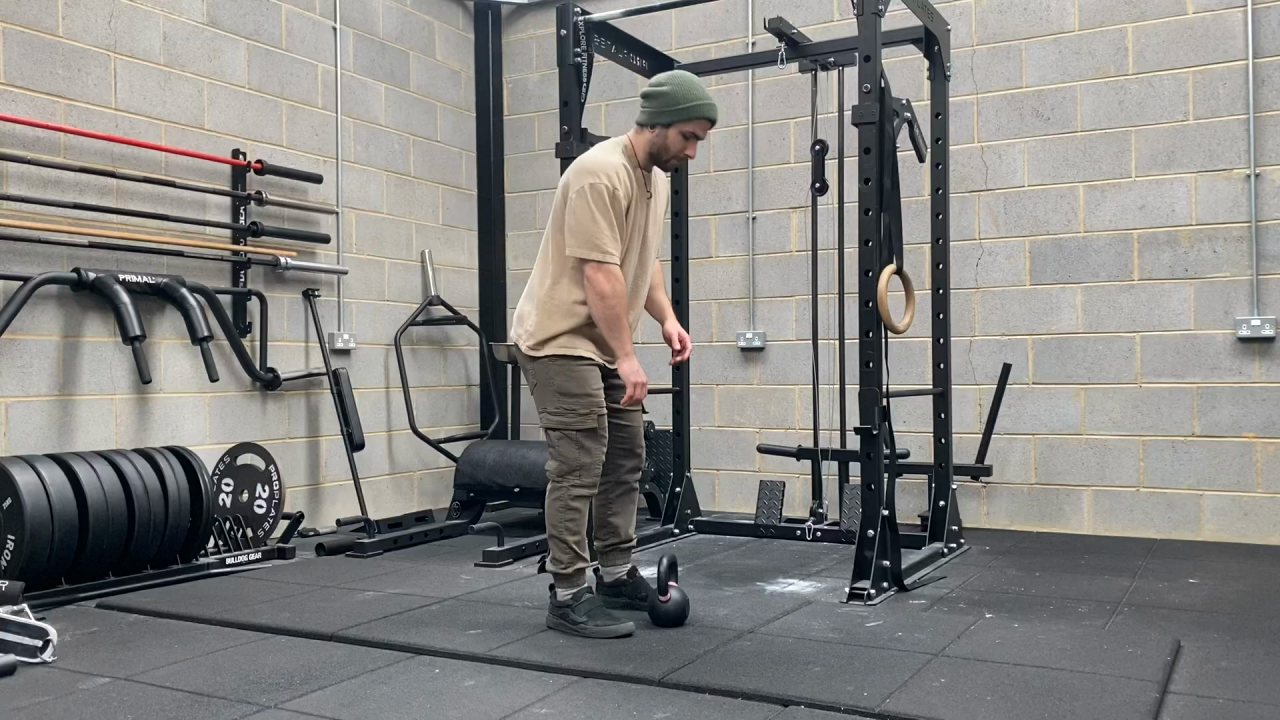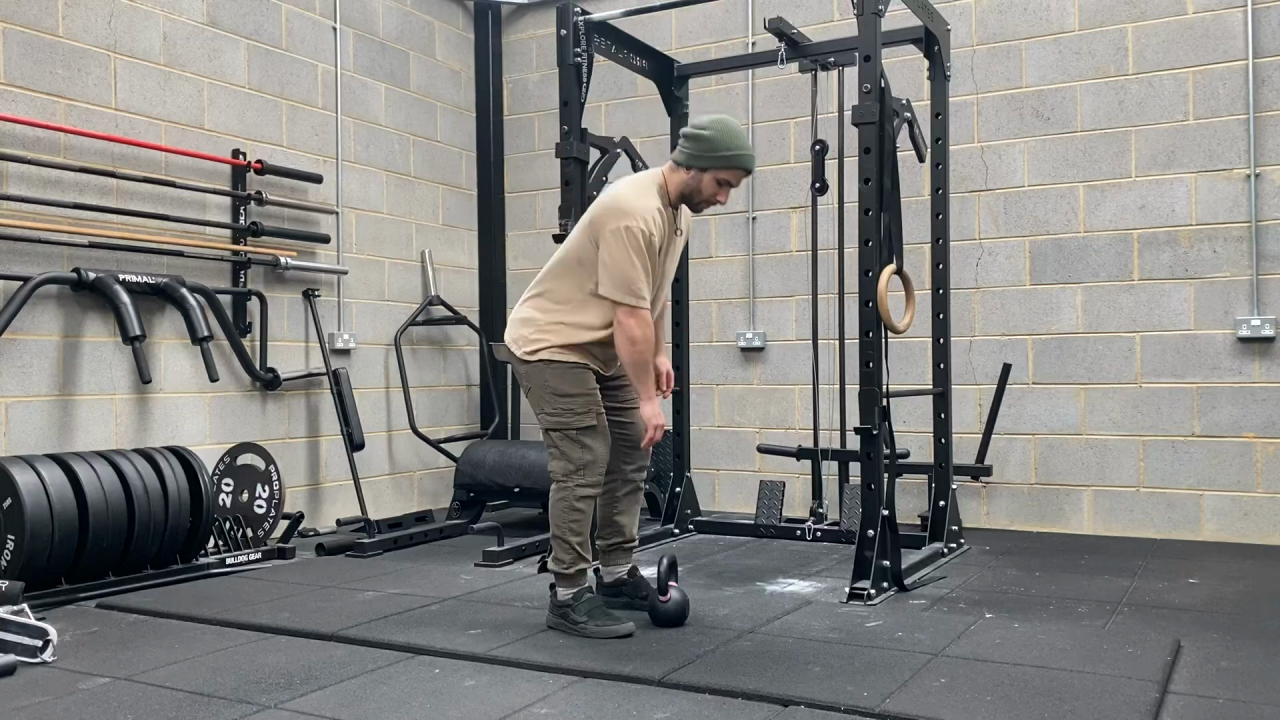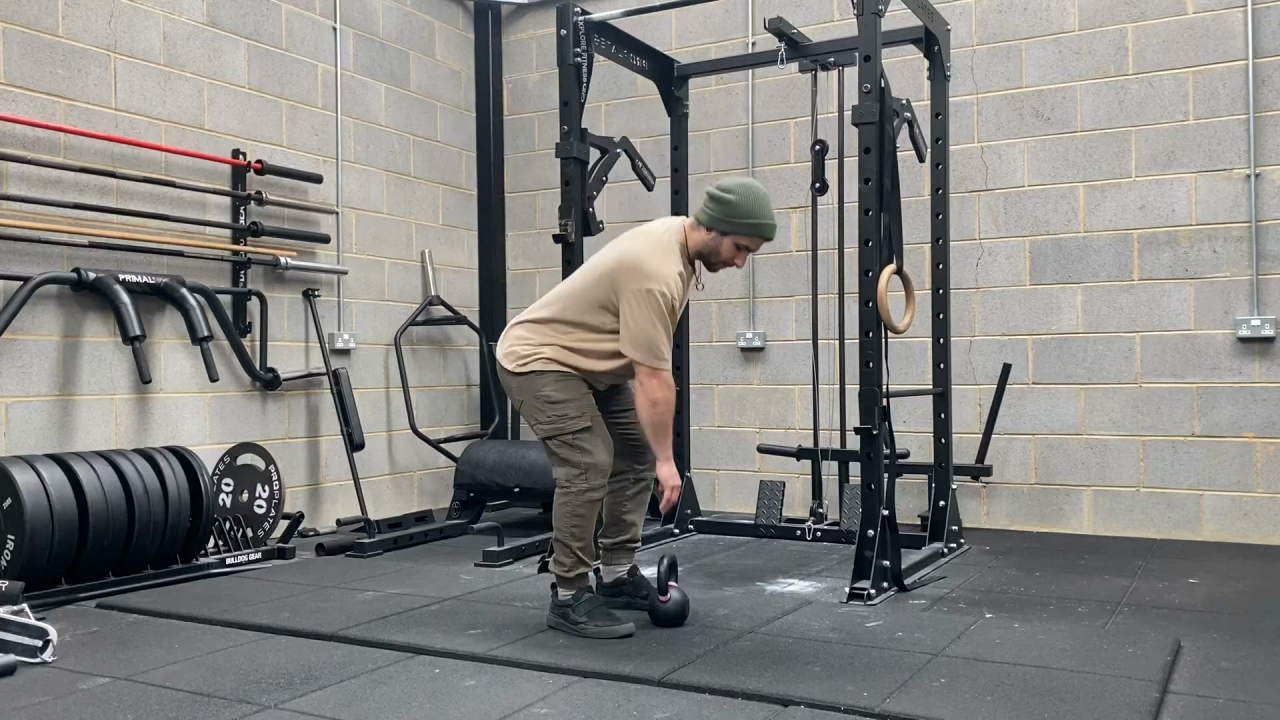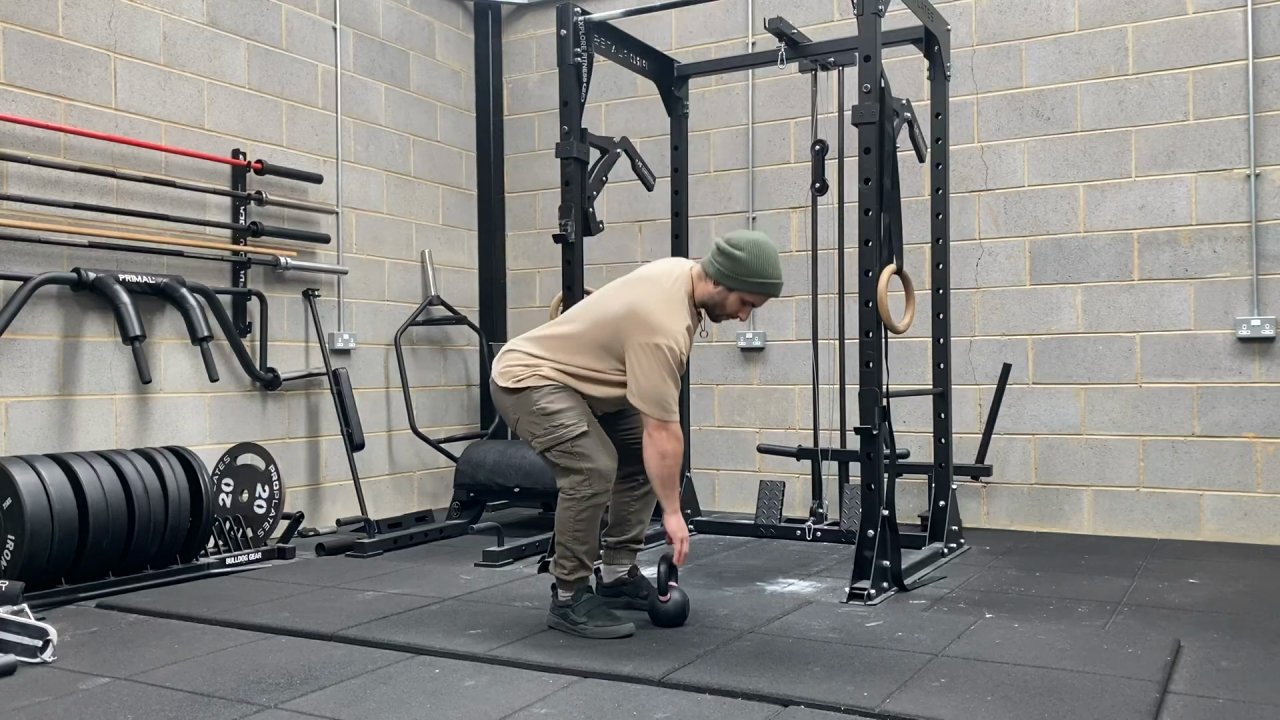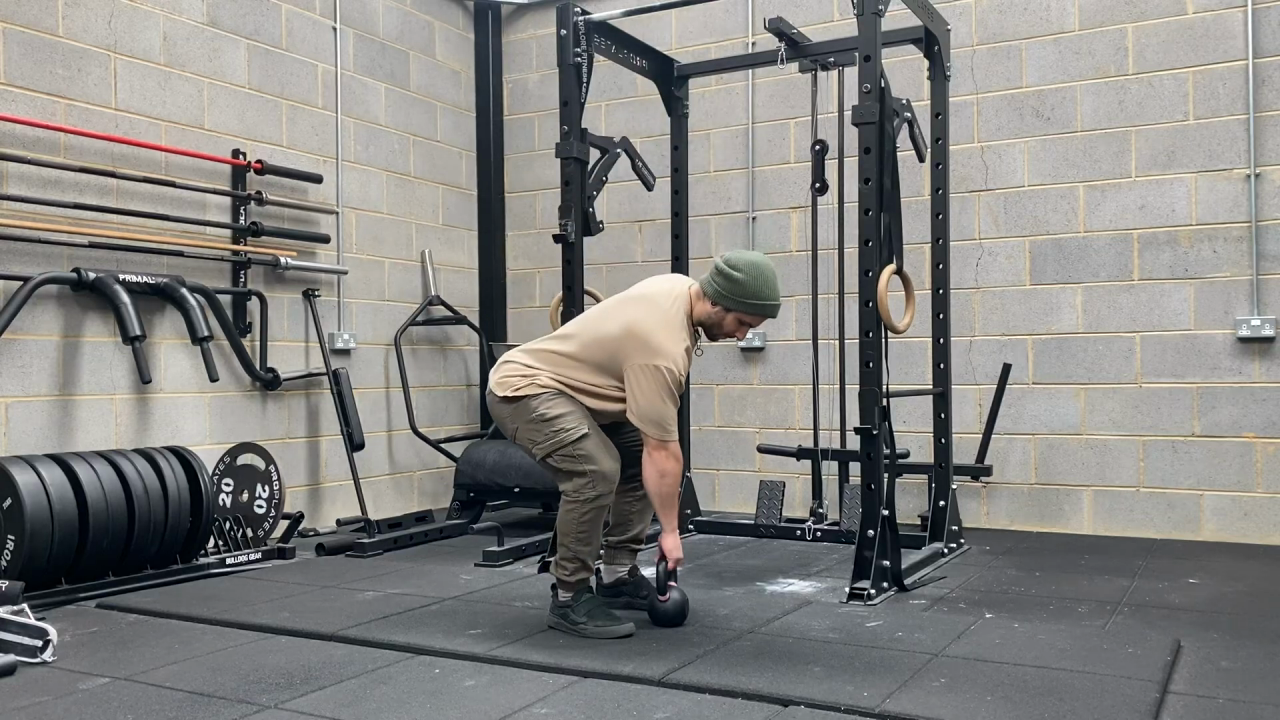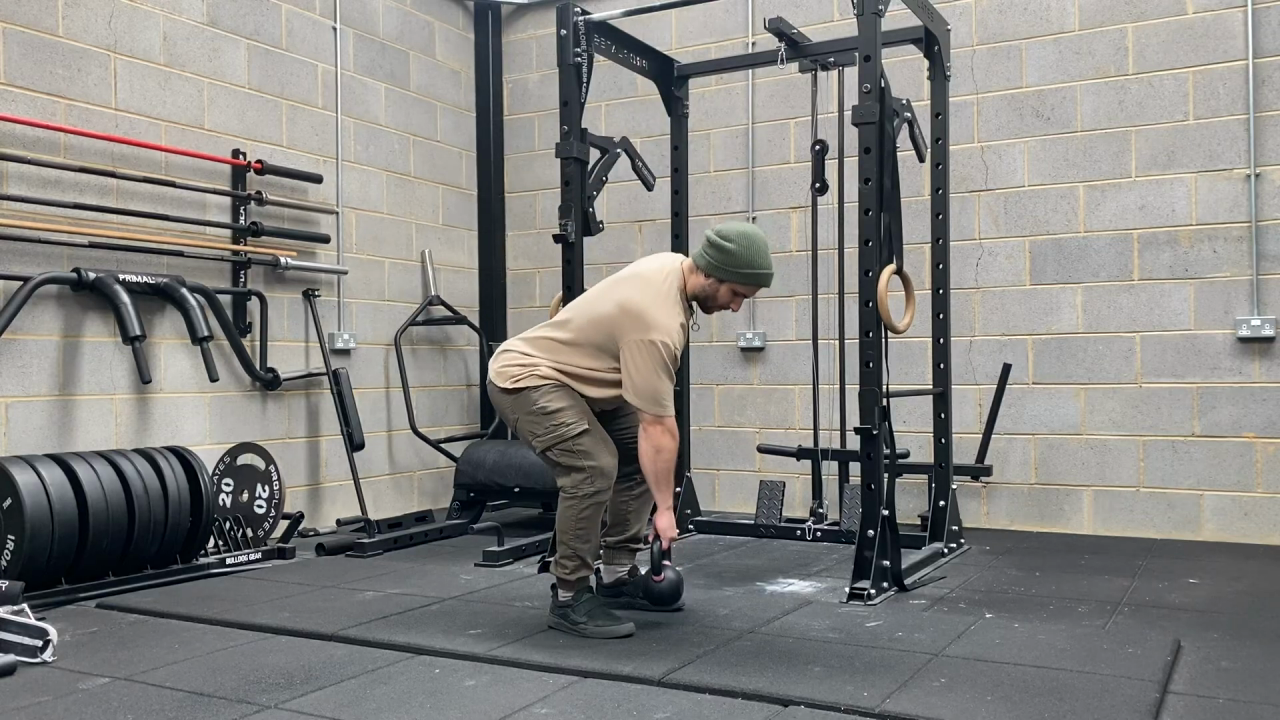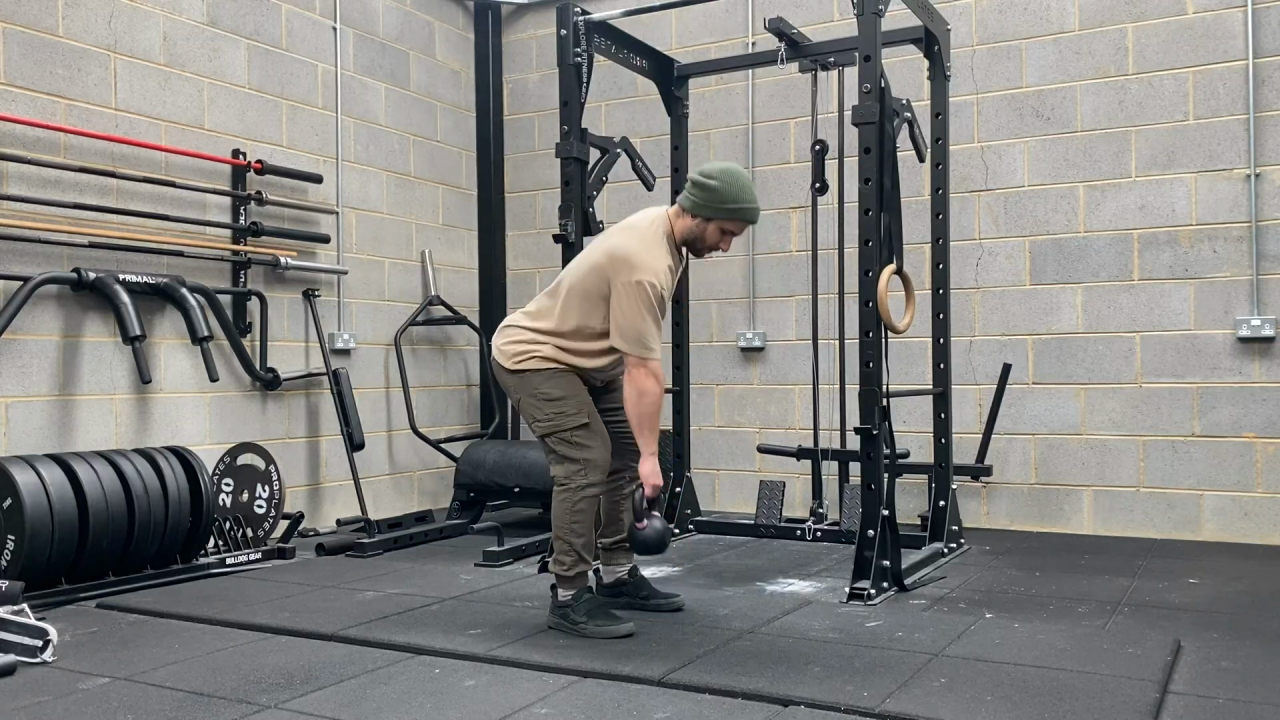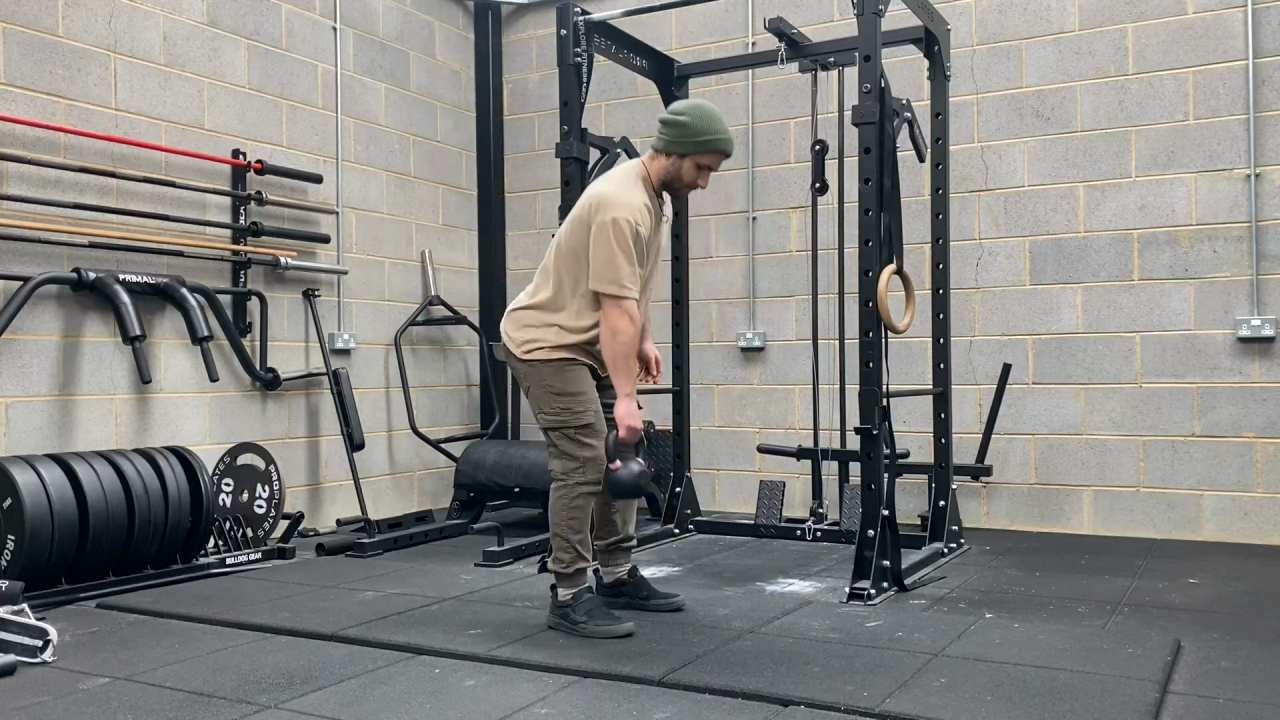
dt=0.2s
person 1, frame 1
left shoulder: (655, 179)
right shoulder: (602, 173)
right elbow: (599, 275)
left wrist: (668, 319)
right wrist: (627, 358)
left hip: (601, 341)
right hip: (561, 339)
left knee: (626, 460)
right knee: (578, 464)
left ankle: (616, 575)
right ankle: (567, 595)
person 1, frame 2
left shoulder: (673, 206)
right shoulder: (636, 214)
right elbow: (630, 317)
left wrist: (658, 356)
right wrist: (649, 403)
left hip: (596, 346)
right hip: (549, 343)
left knee: (629, 455)
right knee: (583, 461)
left ankle: (616, 576)
right ankle: (568, 595)
person 1, frame 3
left shoulder: (679, 235)
right shoulder: (656, 275)
right elbow: (653, 381)
right wrist: (666, 462)
left hip: (587, 359)
right hip: (535, 357)
left knee: (637, 457)
right knee: (588, 464)
left ankle: (616, 574)
right ankle: (569, 595)
person 1, frame 4
left shoulder: (684, 273)
right shoulder: (662, 329)
right elbow: (662, 431)
right wrist: (673, 513)
left hip: (576, 375)
right hip: (526, 378)
left knee: (643, 460)
right knee: (592, 468)
left ankle: (616, 575)
right ankle: (570, 596)
person 1, frame 5
left shoulder: (682, 288)
right shoulder: (662, 349)
right elbow: (663, 451)
right wrist: (670, 532)
left hip: (563, 381)
right hip: (523, 388)
left knee: (640, 459)
right knee: (596, 471)
left ankle: (617, 575)
right ankle: (570, 597)
person 1, frame 6
left shoulder: (673, 268)
right shoulder: (657, 322)
right elbow: (658, 425)
right wrist: (664, 511)
left hip: (574, 375)
right hip: (525, 378)
left knee: (641, 459)
right knee: (593, 470)
left ankle: (618, 576)
right ankle: (570, 597)
person 1, frame 7
left shoulder: (664, 232)
right shoulder: (646, 263)
right elbow: (641, 370)
right wrist: (649, 458)
left hip: (581, 354)
right hip: (533, 355)
left knee: (623, 461)
right knee: (586, 463)
left ankle: (616, 576)
right ankle: (569, 596)
person 1, frame 8
left shoulder: (654, 194)
right shoulder: (623, 204)
right elbow: (616, 310)
left wrist: (642, 342)
right wrist: (626, 400)
left hip: (590, 342)
right hip: (549, 342)
right knee: (582, 463)
left ankle: (616, 577)
right ankle: (569, 596)
